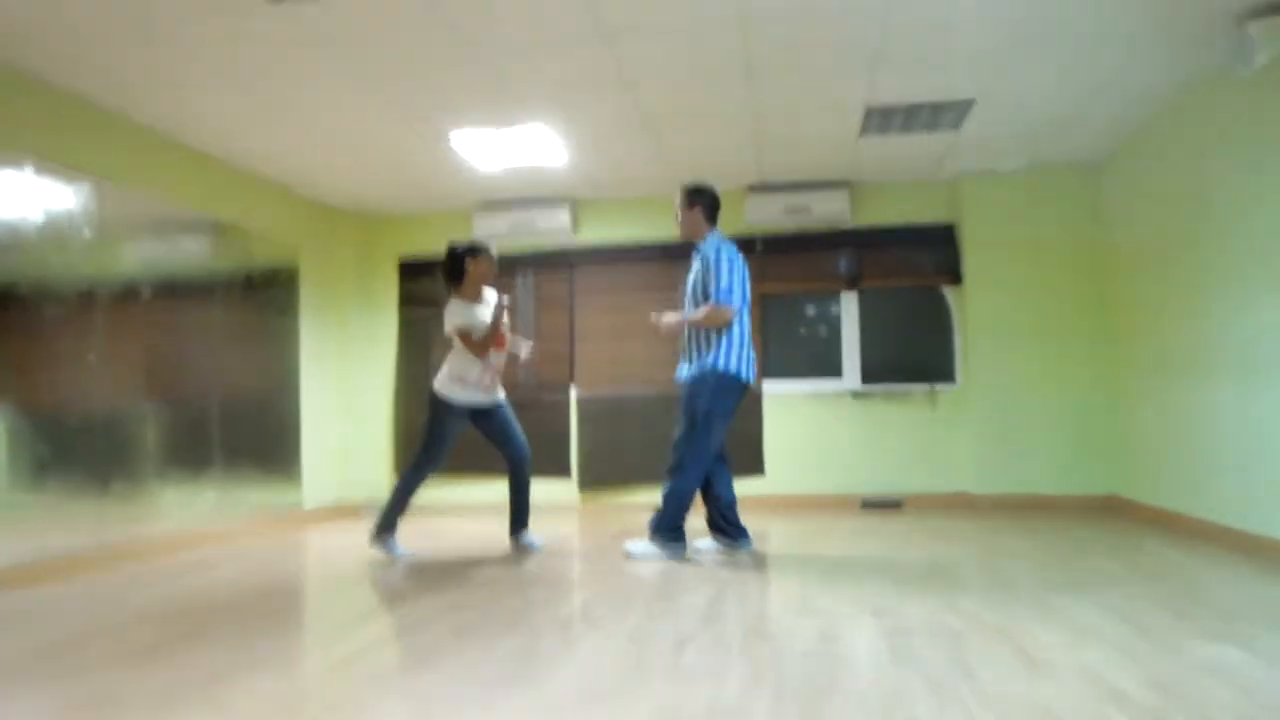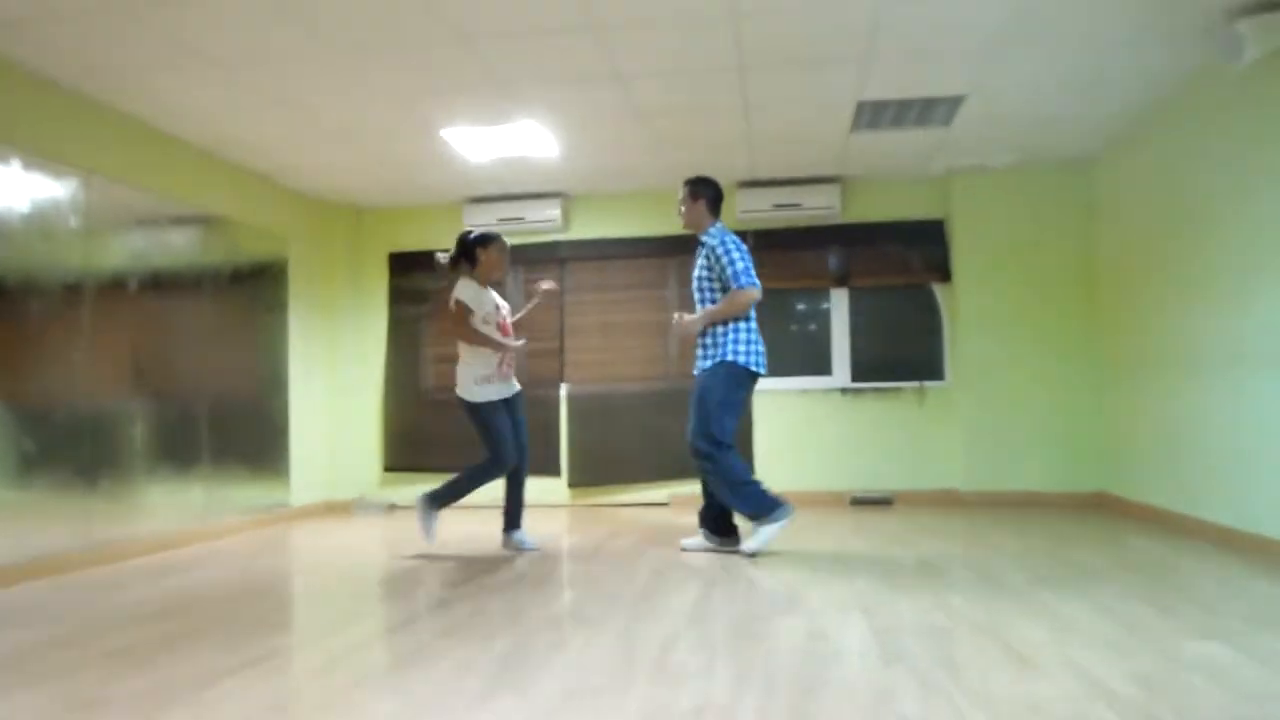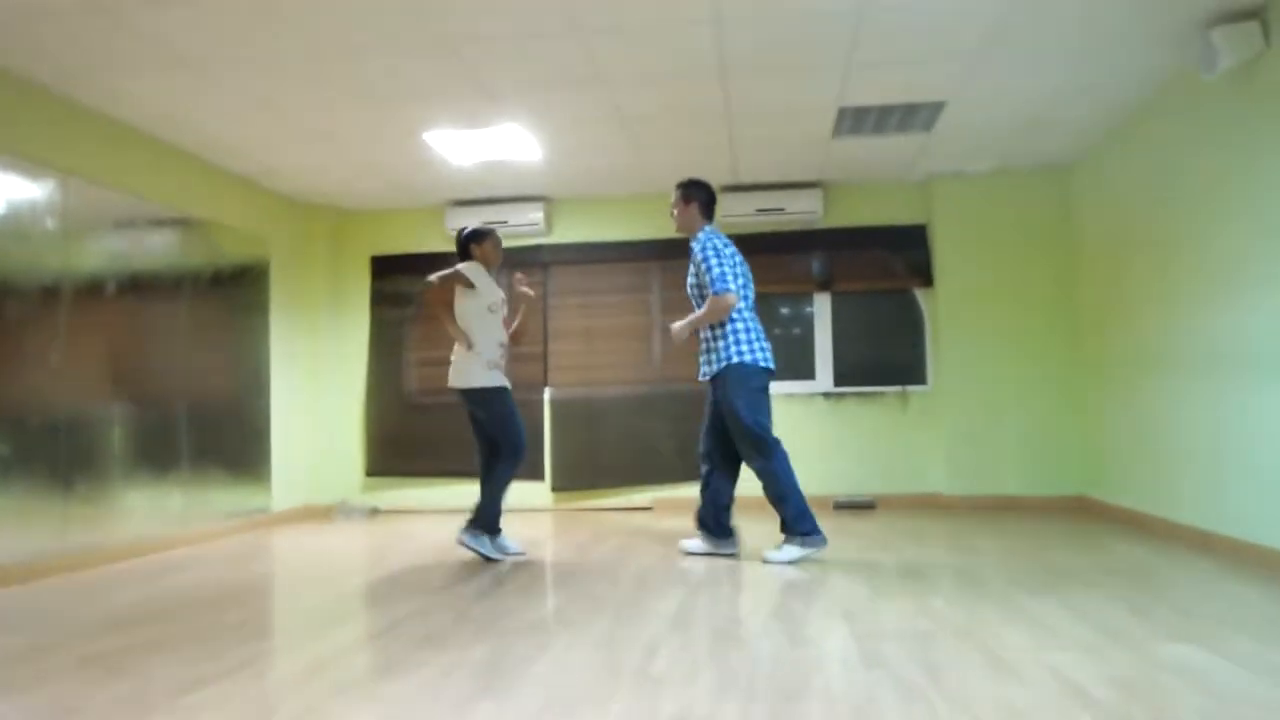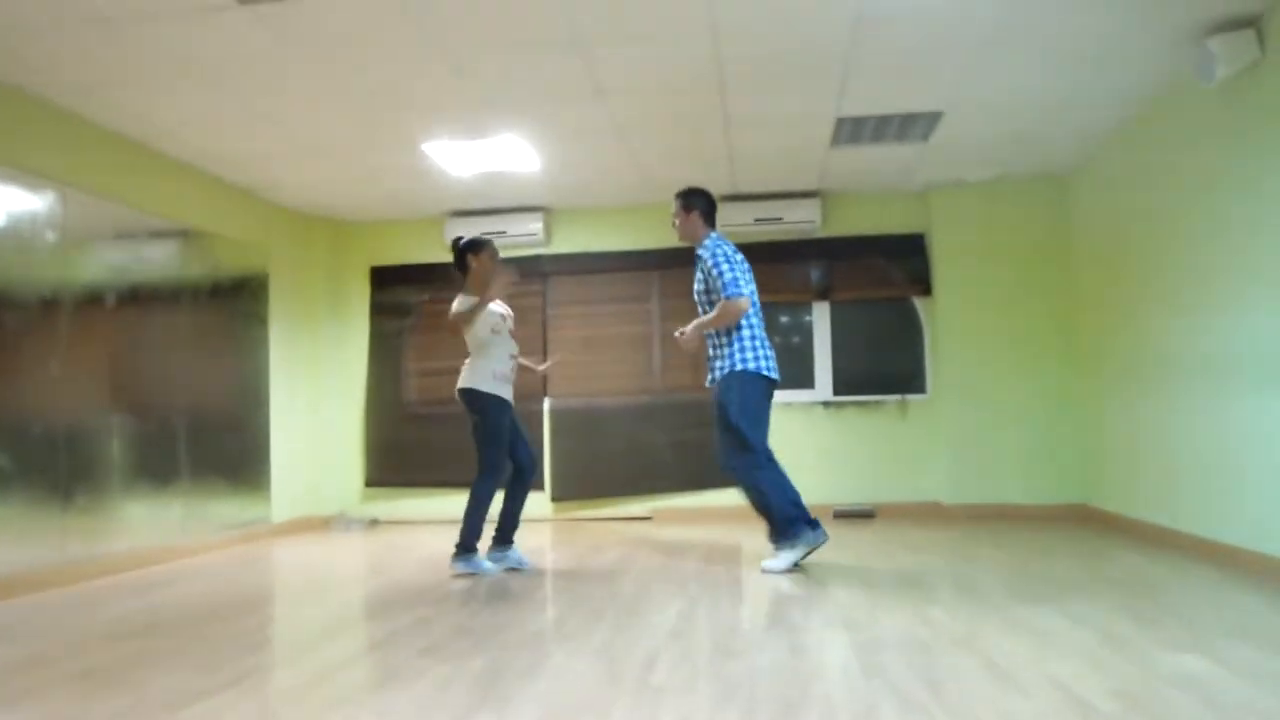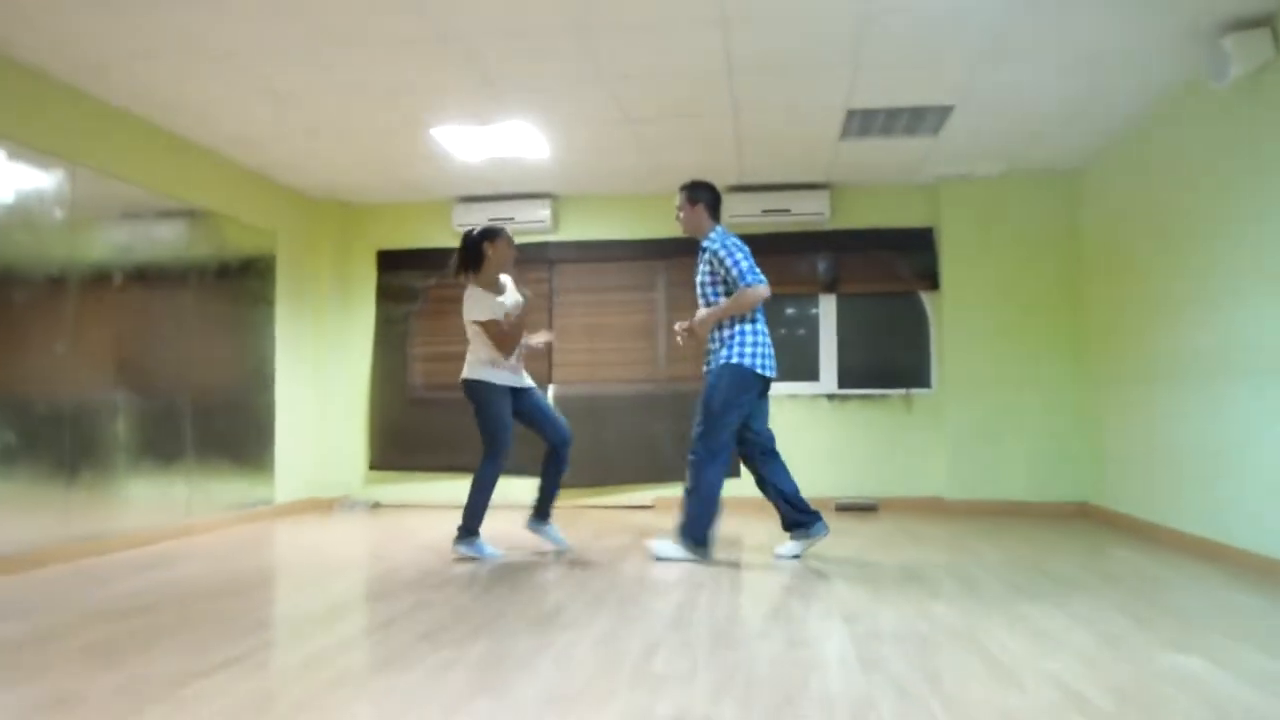
dt=0.2s
person 1, frame 1
left shoulder: (718, 253)
right shoulder: (709, 254)
left elbow: (723, 311)
left wrist: (679, 322)
right wrist: (681, 321)
left hip: (719, 368)
right hip: (712, 369)
left knee: (690, 451)
right knee: (706, 452)
left ankle: (667, 536)
right ankle: (729, 532)
person 1, frame 2
left shoulder: (722, 245)
right shoulder: (711, 247)
left elbow: (749, 294)
left wrist: (701, 319)
right wrist: (695, 321)
left hip: (729, 358)
right hip: (719, 359)
left knee: (707, 442)
right knee: (714, 443)
left ankle: (768, 510)
right ankle: (719, 530)
person 1, frame 3
left shoulder: (706, 246)
right shoulder: (716, 246)
left elbow: (725, 301)
left wrist: (688, 326)
right wrist: (694, 325)
left hip: (737, 360)
right hip: (730, 361)
left knee: (758, 446)
right knee: (717, 450)
left ankle: (804, 532)
right ankle: (717, 532)
person 1, frame 4
left shoulder: (714, 253)
right shoulder: (719, 253)
left elbow: (737, 306)
left wrist: (697, 328)
right wrist: (699, 333)
left hip: (741, 368)
right hip: (740, 368)
left knee: (743, 454)
right knee: (743, 454)
left ankle: (793, 530)
right ankle: (800, 527)
person 1, frame 5
left shoulder: (723, 246)
right shoulder: (715, 250)
left elbow: (758, 291)
left wrist: (711, 315)
right wrist: (697, 326)
left hip: (736, 361)
right hip: (745, 361)
left knee: (707, 448)
right knee: (756, 448)
left ankle: (693, 539)
right ankle: (804, 523)
person 2, frame 1
left shoulder: (490, 295)
right shoulder: (456, 310)
right elbow: (479, 350)
left wrist: (515, 344)
right wrist: (499, 311)
left hip: (489, 396)
right hip: (455, 395)
left knee: (520, 457)
right knee: (427, 462)
left ankle: (518, 532)
right ankle: (384, 530)
person 2, frame 2
left shoulder: (489, 292)
right shoulder: (467, 287)
left elbow: (506, 327)
right elbow: (459, 329)
left wrist: (535, 299)
right wrist: (504, 345)
left hip: (507, 387)
right hip: (480, 389)
left knee: (519, 456)
right knee: (503, 460)
left ankle: (512, 529)
right ankle: (434, 501)
person 2, frame 3
left shoulder: (484, 286)
right shoulder: (470, 271)
left elbow: (506, 334)
right elbow: (433, 283)
left wrist: (521, 302)
right wrist: (455, 329)
left hip: (485, 380)
right hip: (480, 380)
left knee: (494, 457)
right knee: (514, 450)
left ankle: (489, 532)
right ankle: (476, 527)
person 2, frame 4
left shoulder: (492, 297)
right shoulder: (467, 301)
right elbow: (456, 322)
left wrist: (532, 366)
right wrist: (487, 298)
left hip: (496, 392)
right hip: (481, 389)
left knee: (526, 466)
right knee: (494, 468)
left ankle: (502, 544)
right ankle: (465, 553)
person 2, frame 5
left shoulder: (506, 282)
right shoulder: (476, 298)
right elbow: (506, 347)
left wrist: (531, 340)
right wrist: (522, 309)
left hip: (516, 380)
right hip: (486, 381)
left knee: (561, 437)
right knee: (497, 454)
left ankle: (541, 517)
right ankle: (467, 536)
